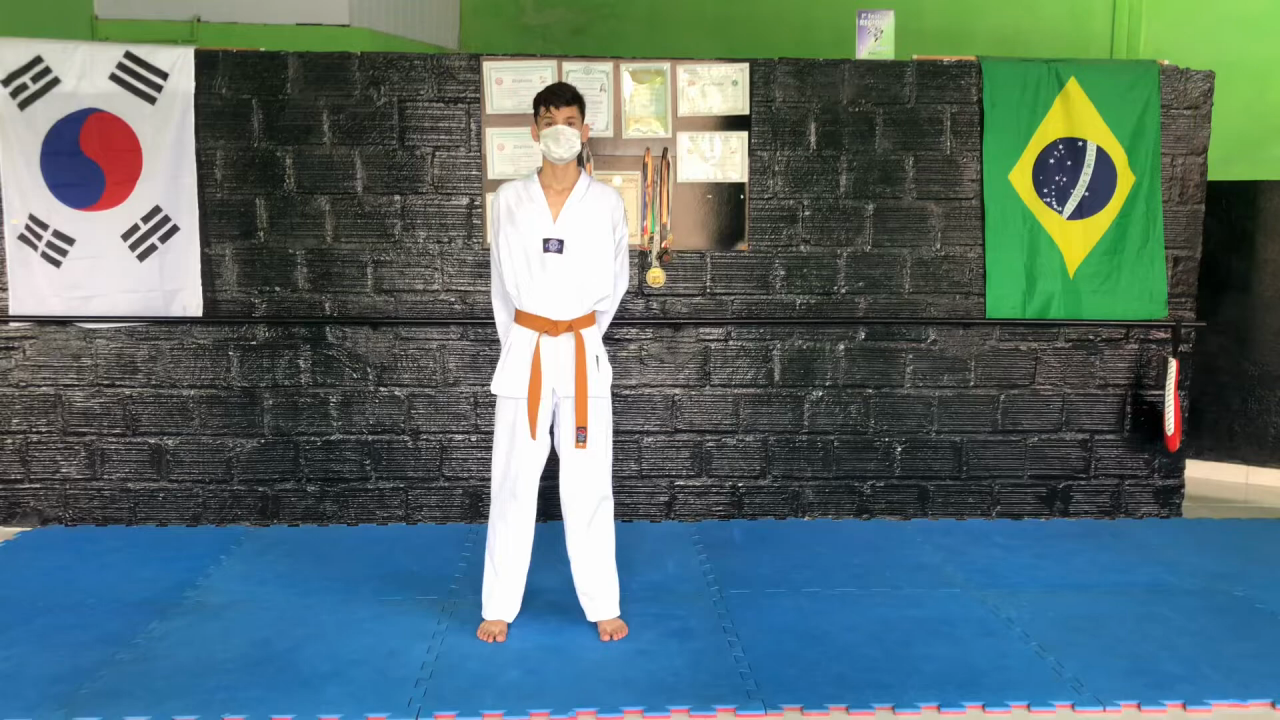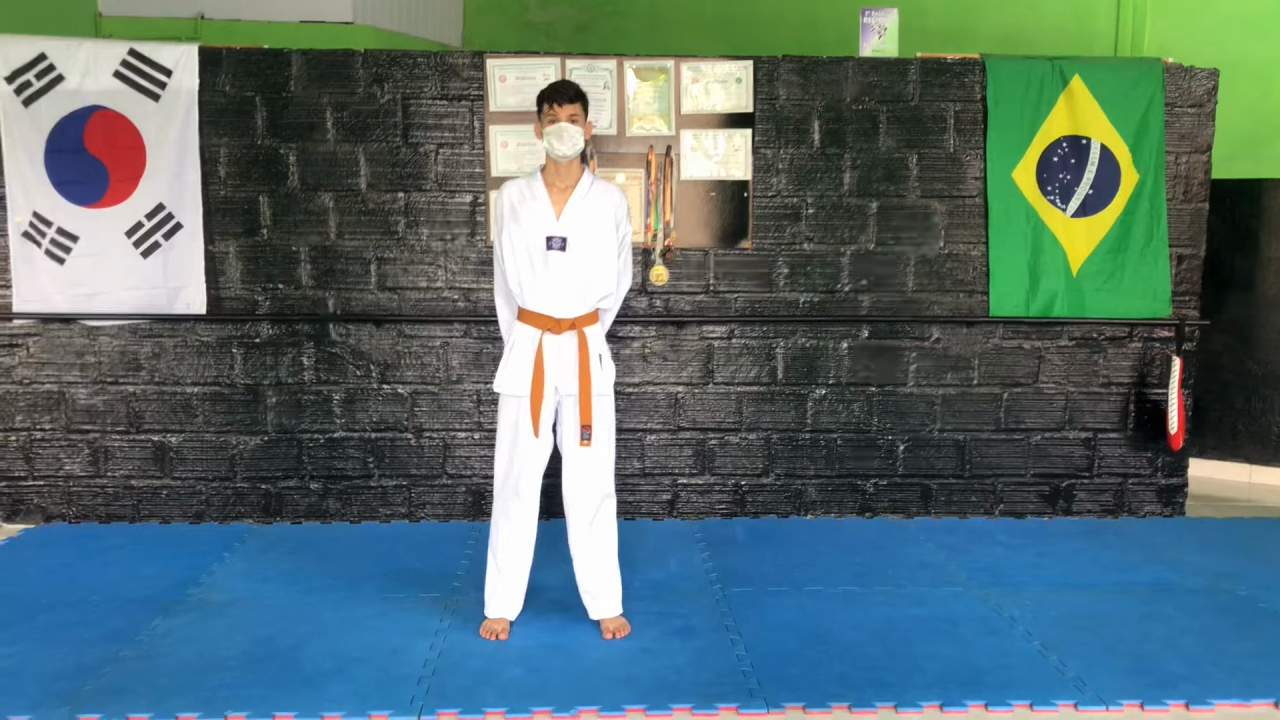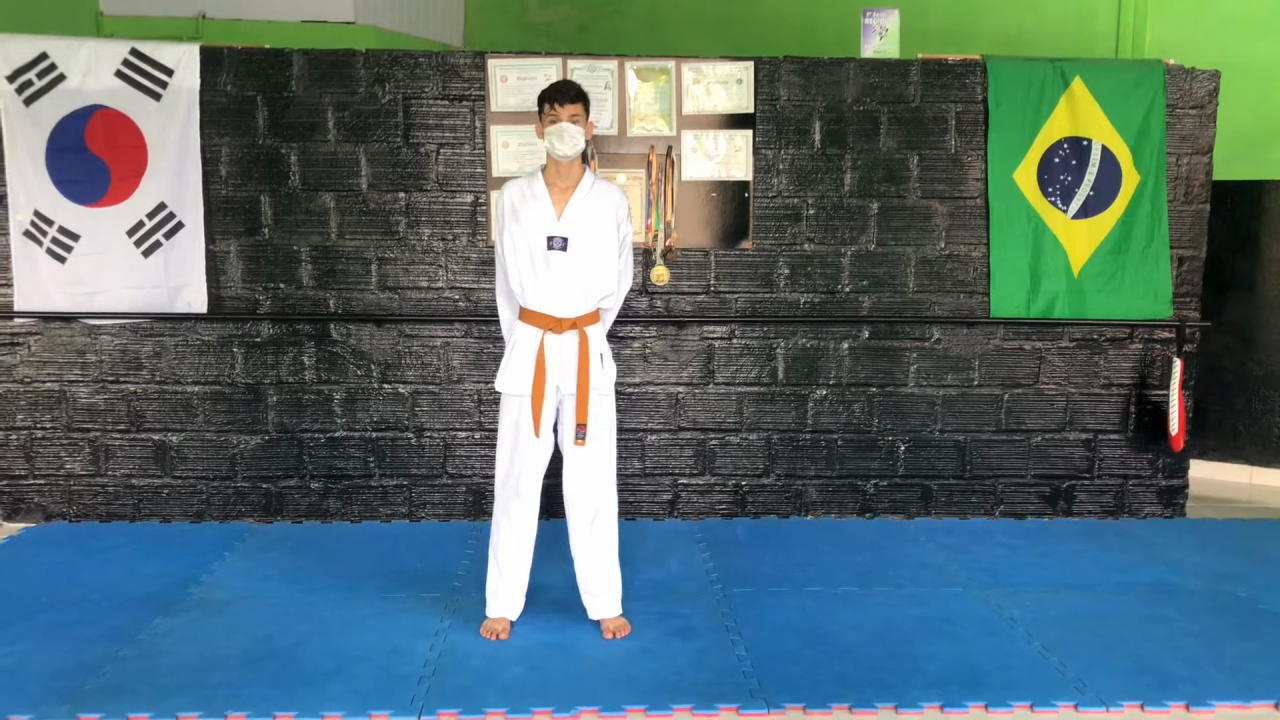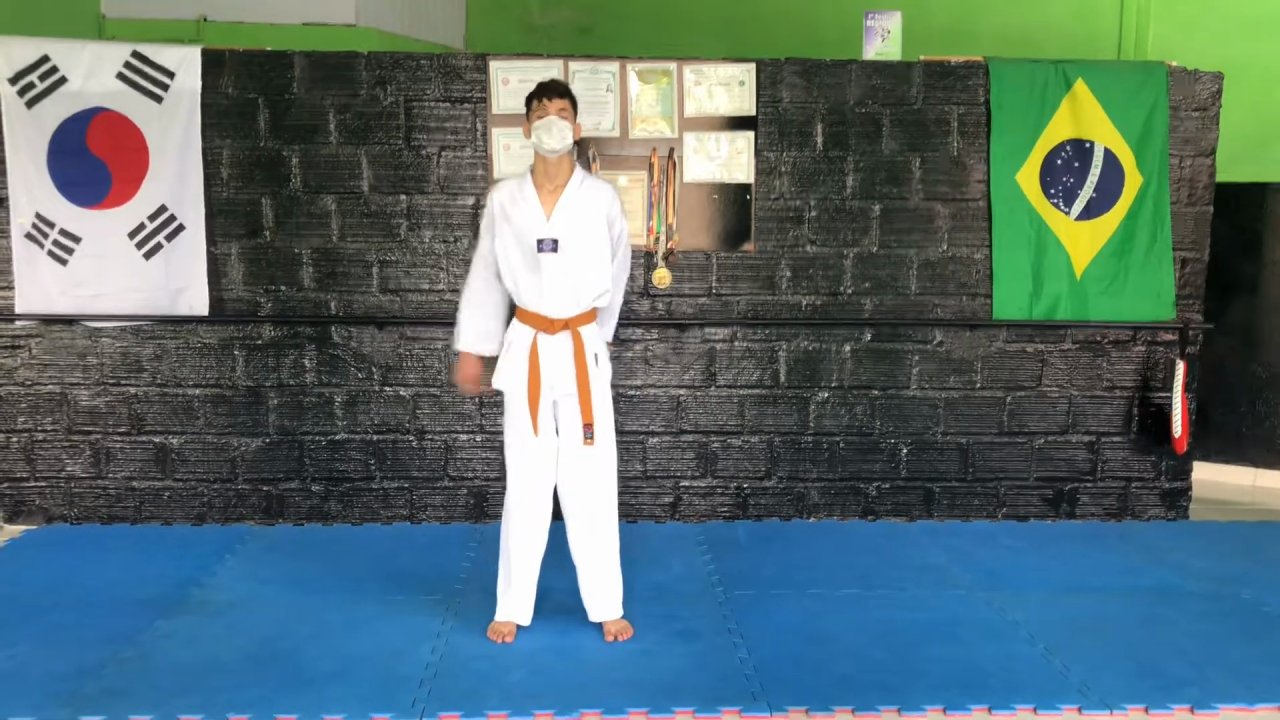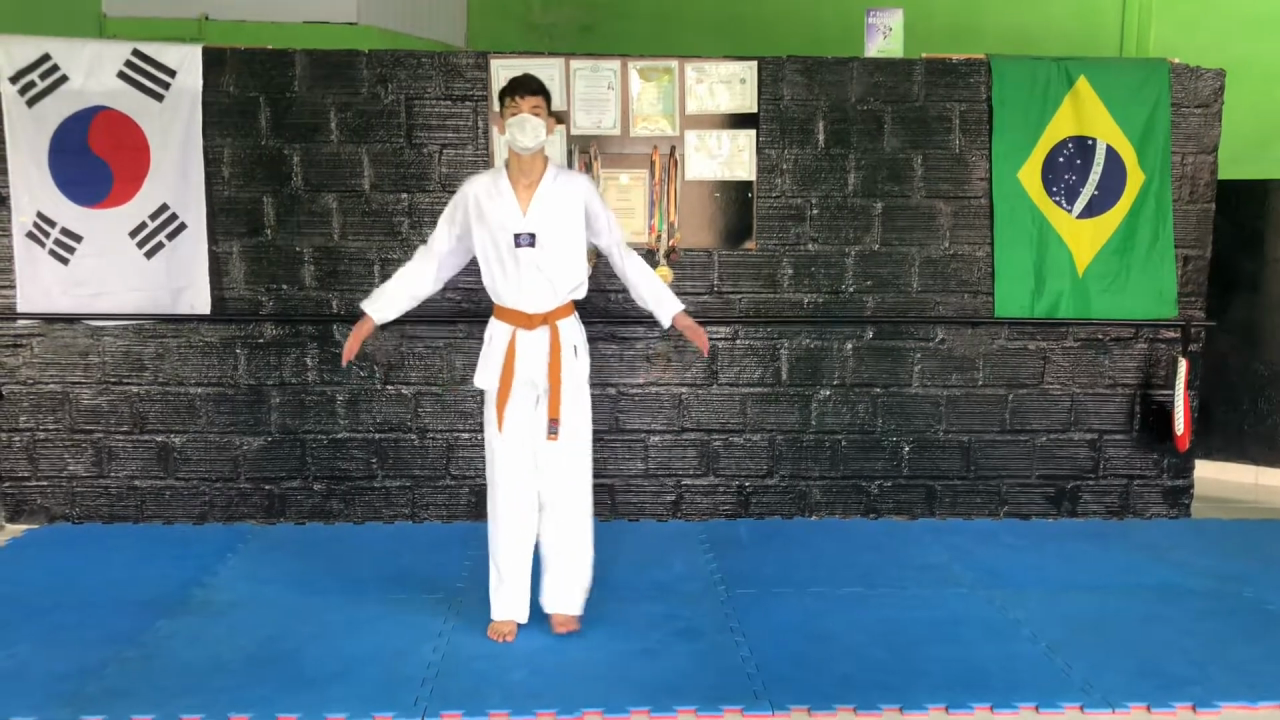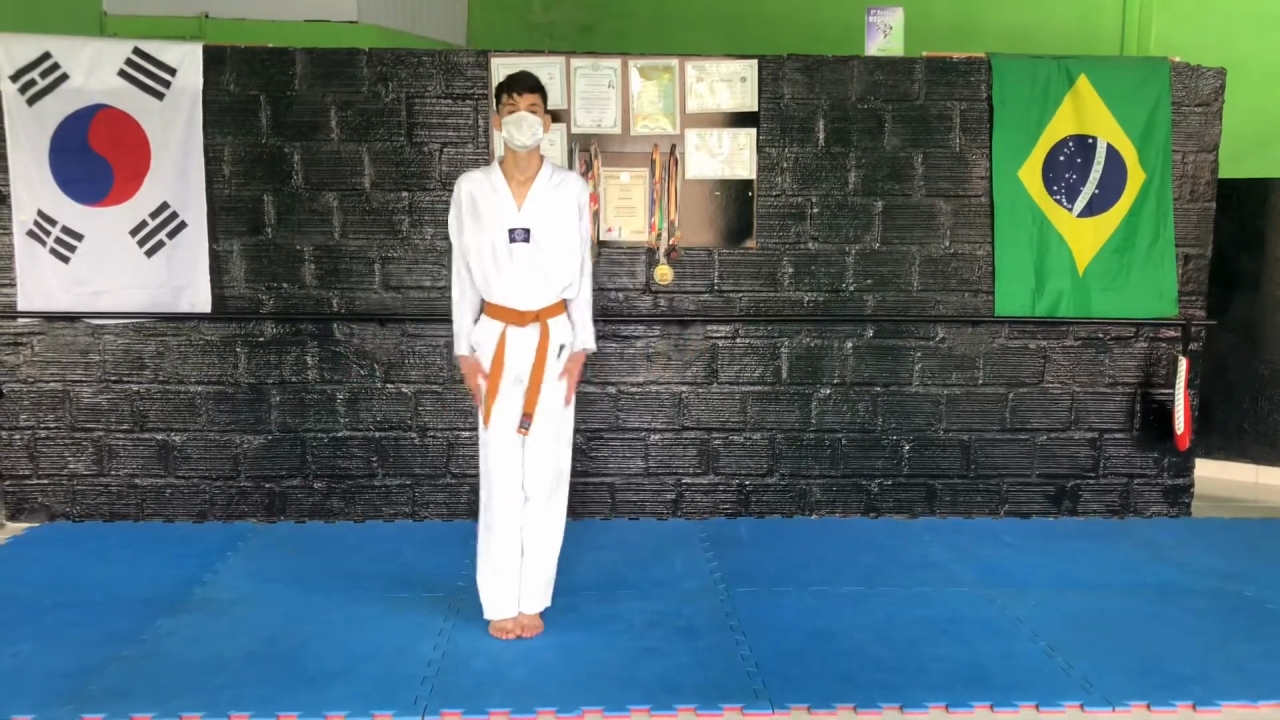
dt=0.3s
person 1, frame 1
left shoulder: (605, 201)
right shoulder: (509, 199)
left elbow: (616, 281)
right elbow: (501, 283)
left wrist: (580, 336)
right wrist: (522, 342)
left hip: (582, 352)
right hip: (525, 352)
left knee: (588, 483)
right knee: (513, 482)
left ankle: (602, 605)
right ankle: (499, 606)
person 1, frame 2
left shoulder: (609, 199)
right shoulder: (512, 197)
left elbow: (619, 280)
right elbow: (504, 281)
left wrist: (583, 334)
right wrist: (523, 340)
left hip: (585, 350)
right hip: (528, 349)
left knee: (591, 481)
right knee: (516, 480)
left ankle: (604, 603)
right ankle: (502, 603)
person 1, frame 3
left shoulder: (610, 200)
right shoulder: (514, 197)
left elbow: (620, 281)
right elbow: (507, 282)
left wrist: (581, 334)
right wrist: (531, 339)
left hip: (586, 349)
right hip: (529, 349)
left knee: (592, 482)
right knee: (517, 481)
left ankle: (605, 602)
right ankle: (503, 603)
person 1, frame 4
left shoulder: (602, 196)
right shoulder: (504, 198)
left elbow: (616, 271)
right elbow: (484, 278)
right wrist: (472, 348)
left hip: (582, 348)
right hip: (527, 348)
left knee: (593, 482)
right knee: (528, 483)
left ankle: (606, 606)
right ankle: (511, 607)
person 1, frame 5
left shoulder: (577, 189)
right shoulder: (475, 193)
left elbow: (620, 253)
right elbow: (434, 259)
left wrist: (673, 312)
right wrist: (373, 315)
left hip: (561, 340)
right hip: (506, 343)
left knee: (566, 477)
right knee: (509, 479)
left ankle: (563, 598)
right ankle: (506, 604)
person 1, frame 6
left shoulder: (570, 188)
right shoulder: (470, 188)
left elbow: (580, 273)
right elbow: (463, 274)
left wrist: (580, 348)
right wrist: (465, 353)
left hip: (551, 341)
right hip: (495, 341)
left knee: (546, 477)
right knee: (499, 479)
left ankle: (530, 600)
right ankle: (500, 602)
